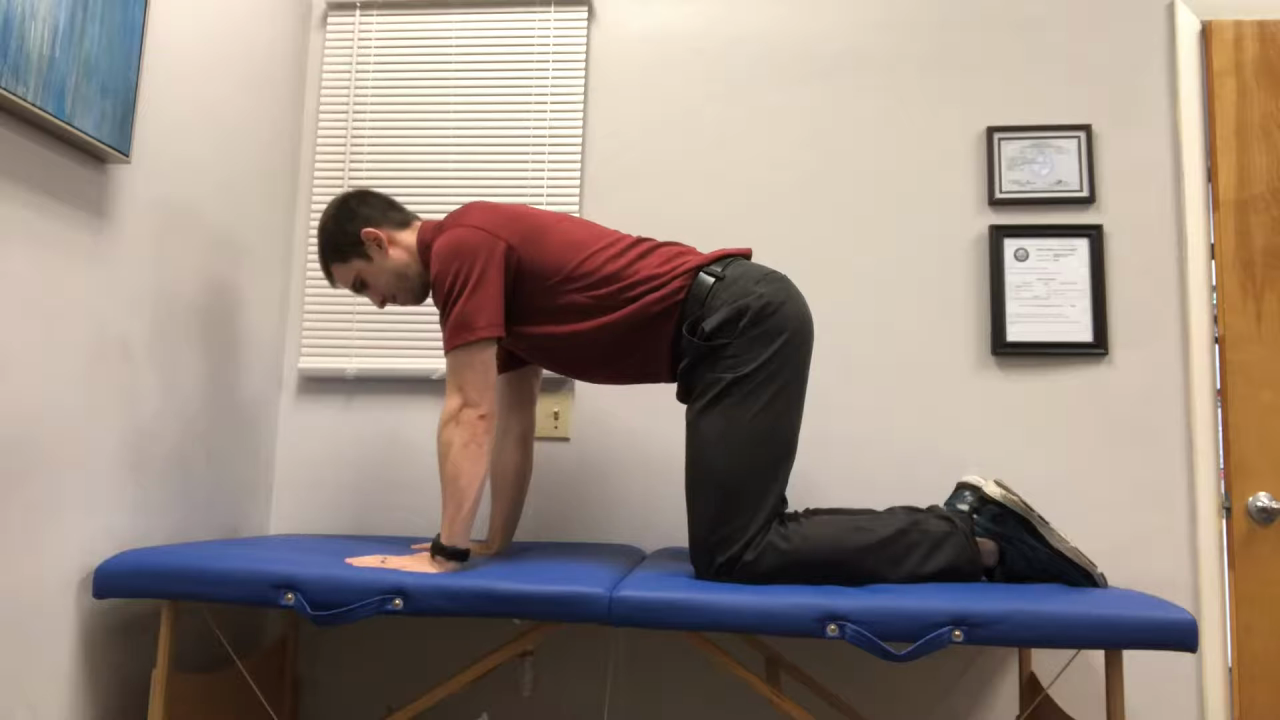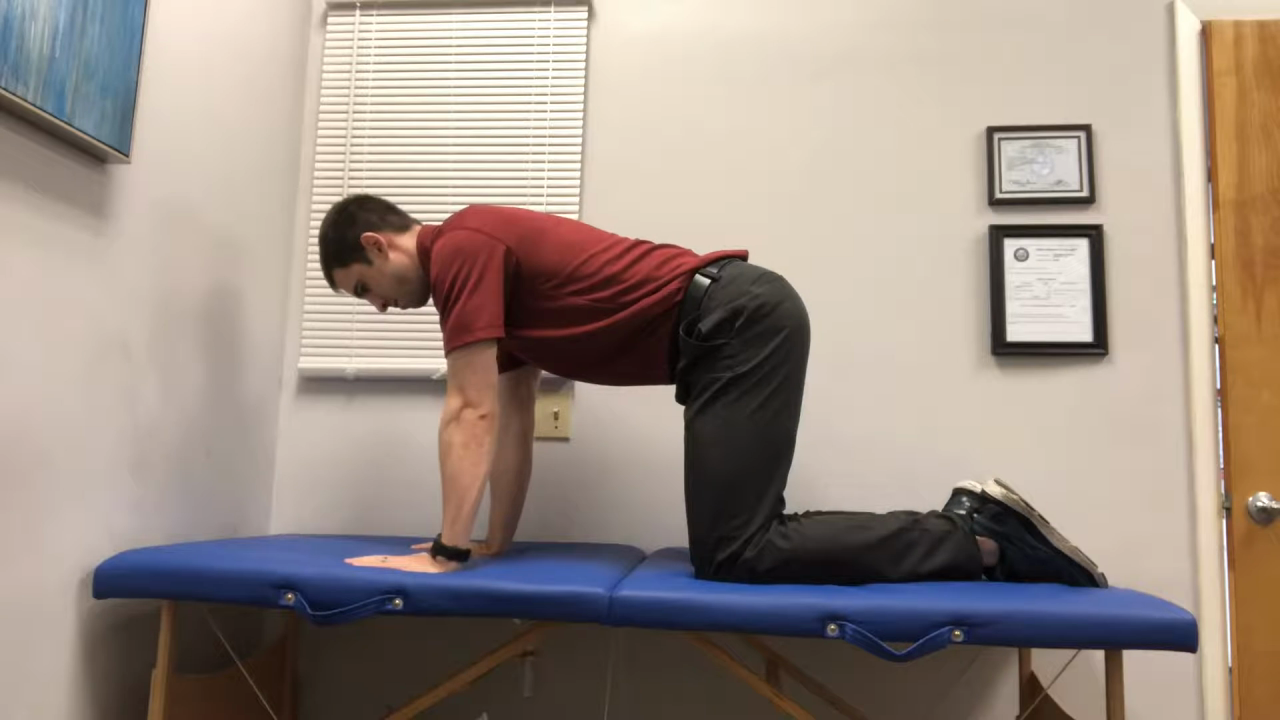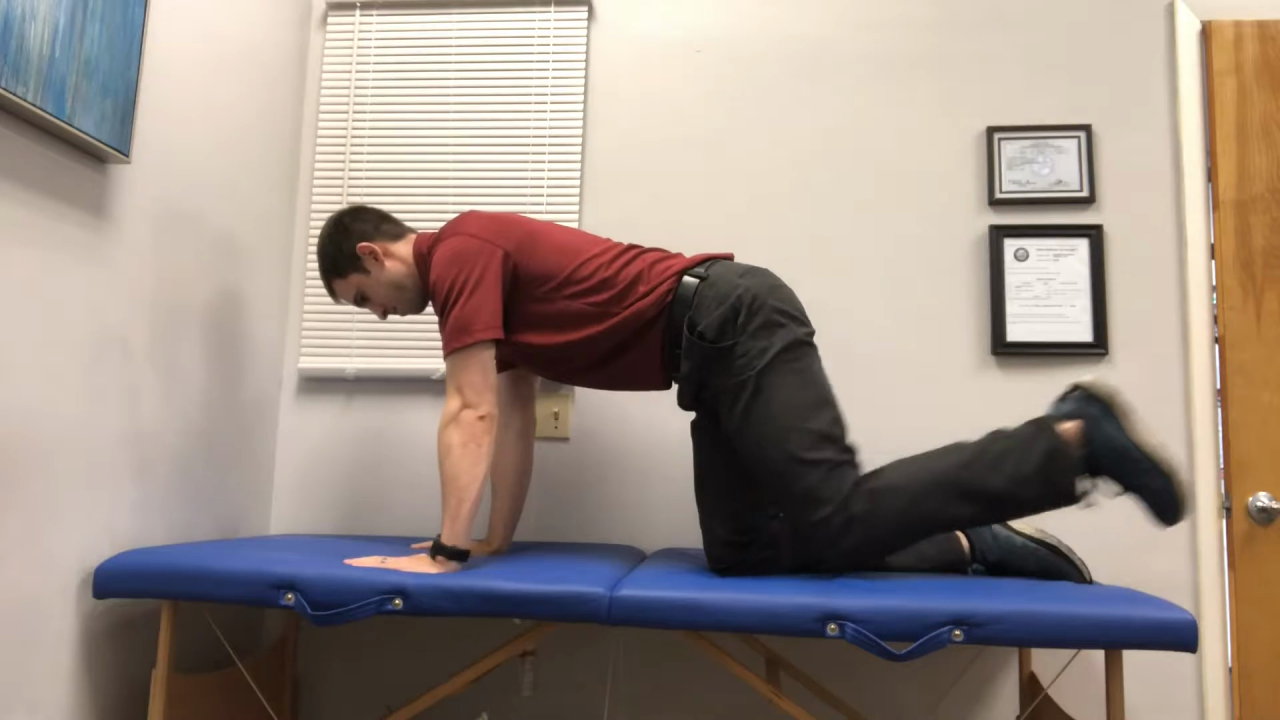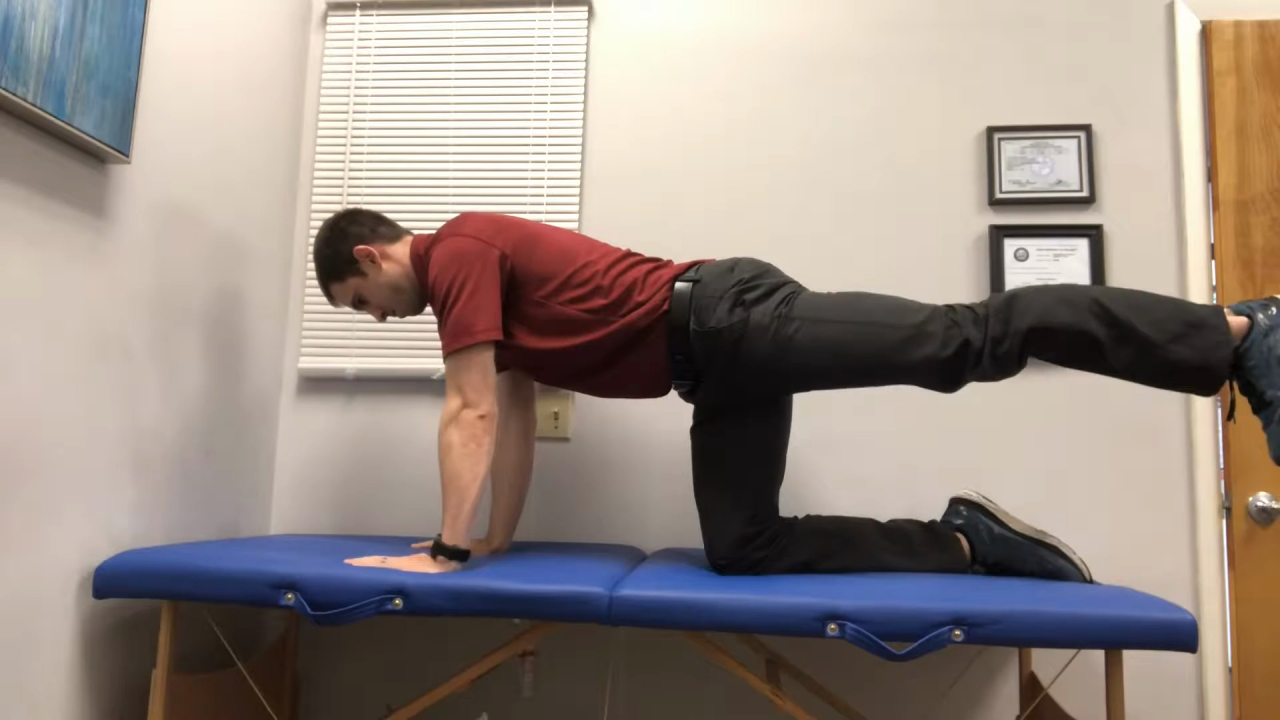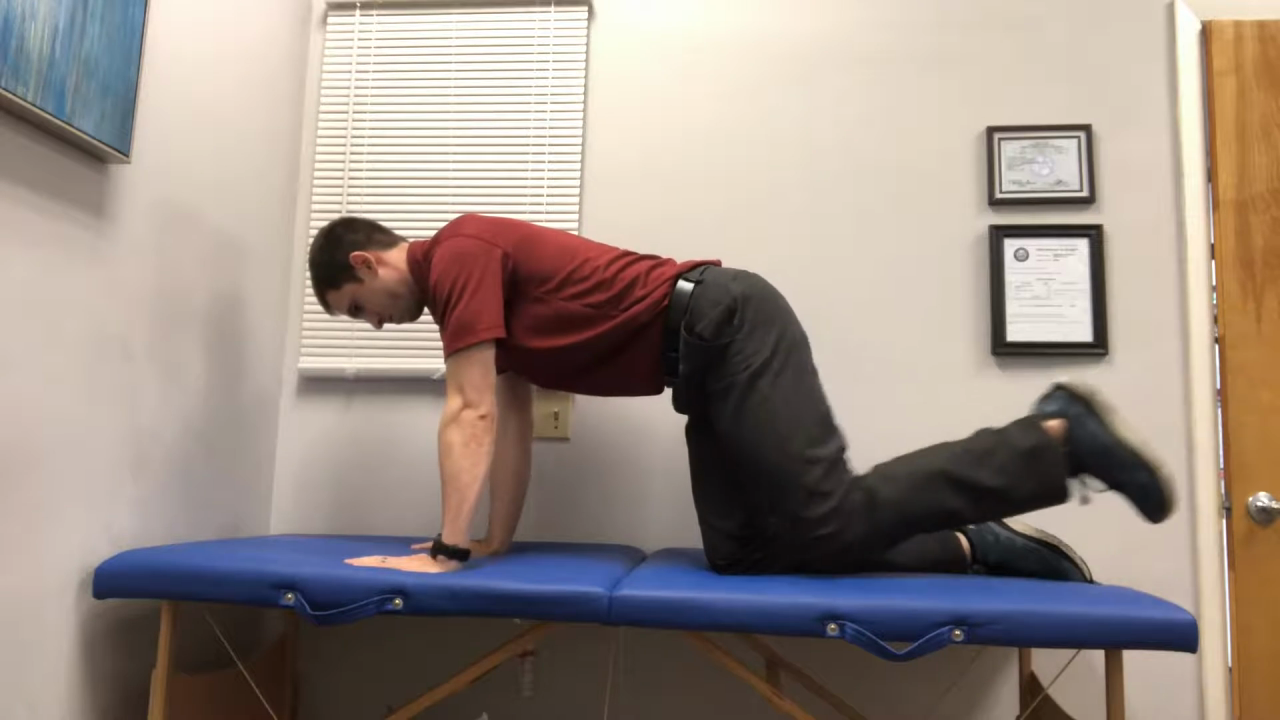
dt=1s
person 1, frame 1
left shoulder: (459, 246)
right shoulder: (497, 261)
left elbow: (469, 413)
right elbow: (513, 418)
left wrist: (445, 550)
right wrist: (495, 540)
left hip: (742, 319)
right hip: (747, 321)
left knee: (732, 556)
right knee: (741, 535)
left ankle: (980, 537)
right ankle: (960, 519)
person 1, frame 2
left shoulder: (459, 249)
right shoulder: (491, 260)
left elbow: (470, 414)
right elbow: (512, 417)
left wrist: (448, 550)
right wrist: (496, 541)
left hip: (737, 321)
right hip: (737, 325)
left knee: (732, 555)
right knee: (736, 539)
left ankle: (981, 538)
right ankle: (962, 525)
person 1, frame 3
left shoulder: (460, 251)
right shoulder: (479, 269)
left elbow: (471, 415)
right elbow: (514, 417)
left wrist: (448, 549)
right wrist: (495, 539)
left hip: (726, 317)
right hip: (714, 342)
left knee: (840, 516)
right knee: (742, 551)
left ankle: (1074, 436)
right ankle: (962, 540)
person 1, frame 4
left shoulder: (458, 252)
right shoulder: (483, 288)
left elbow: (469, 413)
right elbow: (513, 416)
left wrist: (446, 550)
right wrist: (496, 538)
left hip: (731, 317)
right hip: (723, 365)
left knee: (961, 340)
right knee: (744, 547)
right ankle: (966, 540)
person 1, frame 5
left shoulder: (456, 254)
right shoulder: (474, 284)
left elbow: (471, 415)
right elbow: (513, 419)
left wrist: (447, 550)
right wrist: (497, 541)
left hip: (722, 322)
right hip: (707, 356)
left knee: (831, 518)
right knee: (745, 552)
left ankle: (1050, 438)
right ankle: (972, 542)
